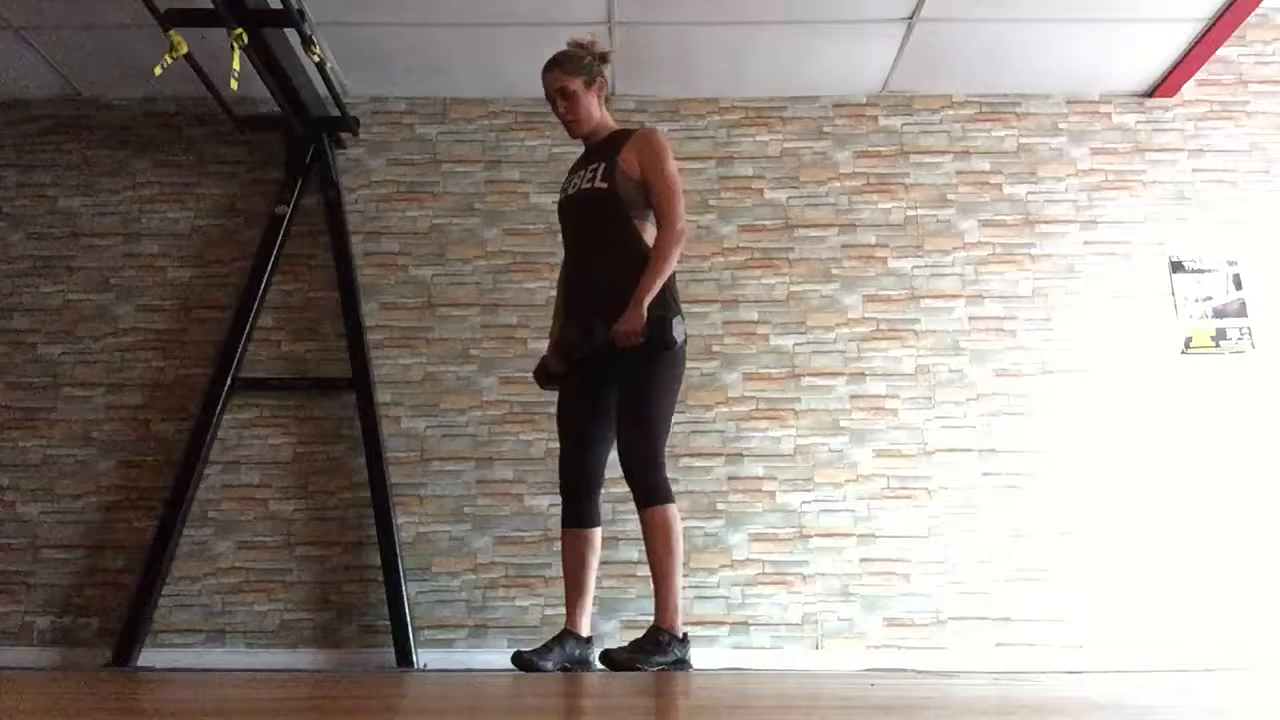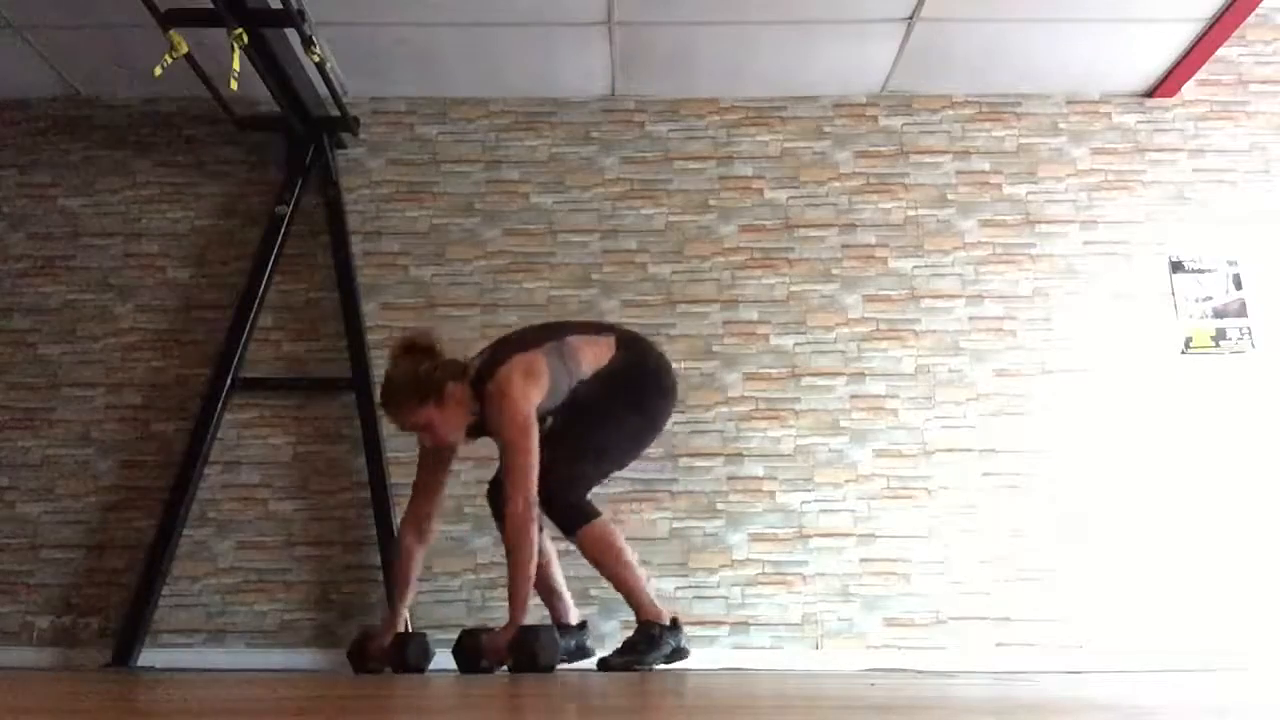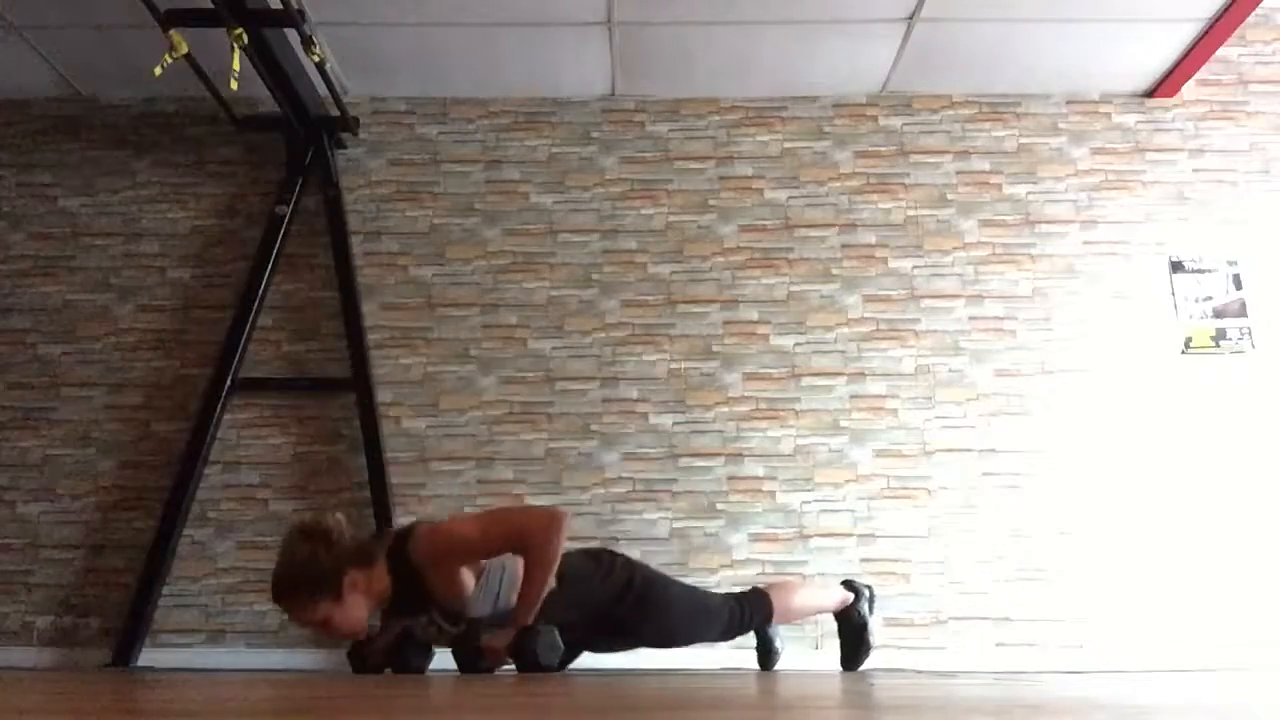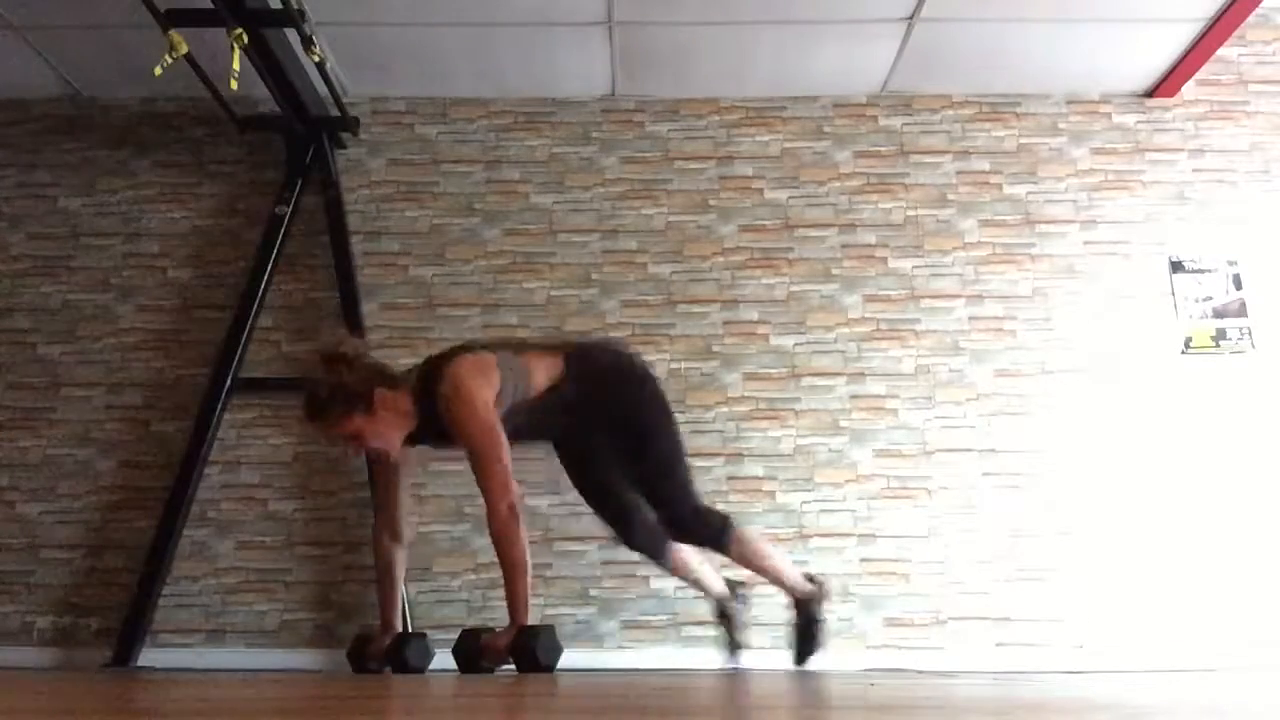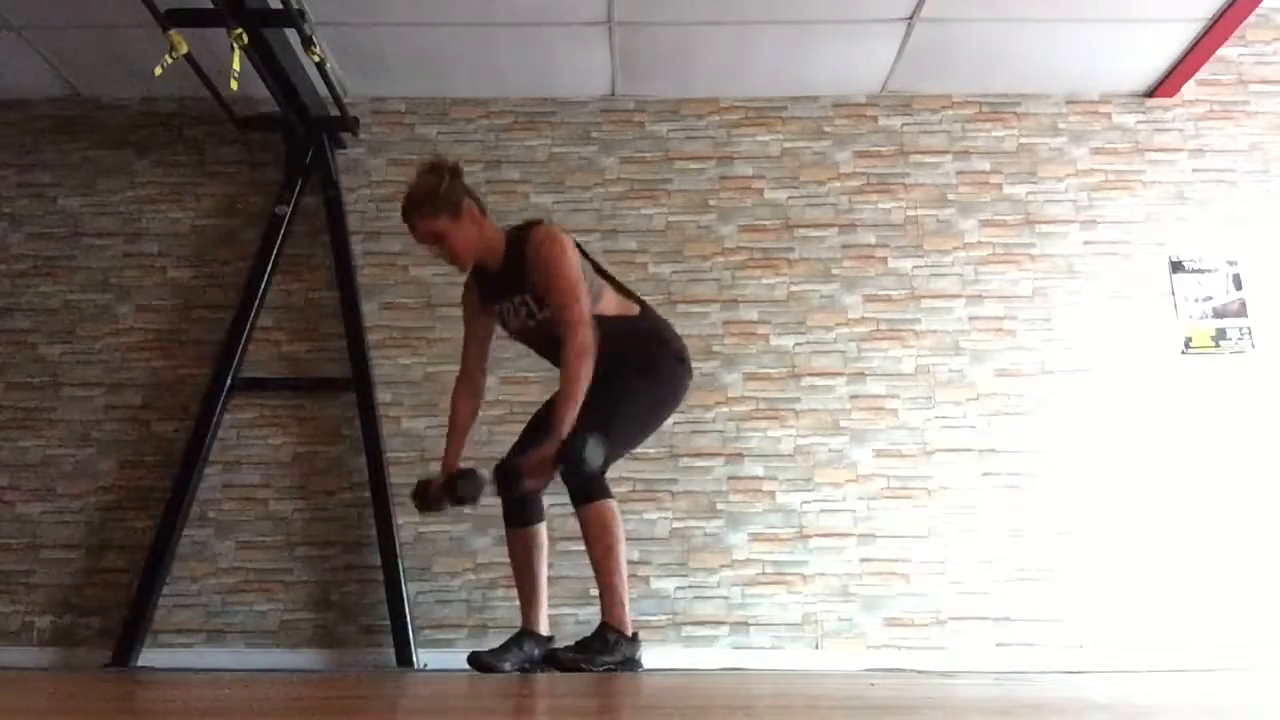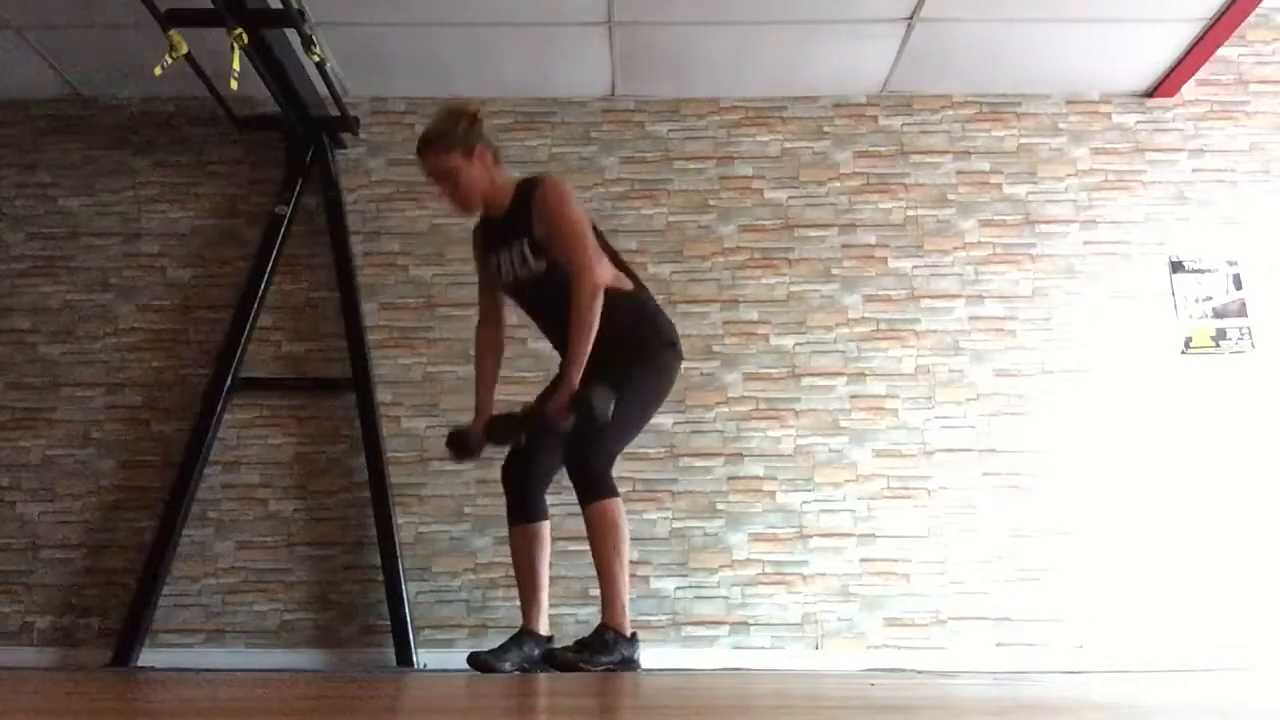
dt=0.7s
person 1, frame 1
left shoulder: (642, 144)
right shoulder: (577, 169)
left elbow: (674, 229)
left wrist: (640, 306)
right wrist: (558, 335)
left hip: (644, 328)
right hip: (592, 335)
left knee: (642, 465)
right knee: (577, 476)
left ankle: (671, 634)
right ankle: (577, 636)
person 1, frame 2
left shoulder: (505, 389)
right shoulder: (439, 416)
left elbow: (519, 510)
right elbow: (417, 525)
left wrist: (513, 627)
right wrist: (393, 623)
left hip: (641, 379)
right hip: (585, 392)
left knee: (557, 495)
right knee: (503, 498)
left ankle: (660, 626)
right ankle: (572, 629)
person 1, frame 3
left shoulder: (432, 549)
right shoulder: (377, 567)
left elbow: (551, 524)
left wrist: (514, 629)
left hip: (604, 596)
right hip: (569, 614)
left knee: (728, 616)
left ankle: (851, 599)
right ankle: (798, 611)
person 1, frame 4
left shoulder: (459, 386)
right shoulder: (389, 424)
left elbow: (504, 508)
right elbow: (389, 533)
left wrist: (519, 624)
right wrist: (390, 628)
left hip: (617, 391)
right hip: (578, 409)
left knee: (684, 516)
right knee: (630, 526)
left ankle: (804, 592)
right ankle: (724, 596)
person 1, frame 5
left shoulder: (544, 246)
right shoulder: (478, 288)
left elbow: (581, 345)
right elbow: (470, 379)
left wrist: (555, 442)
right wrist: (449, 467)
left hip: (652, 361)
right hip: (597, 375)
left knee: (577, 461)
right knee: (514, 477)
left ankle: (619, 636)
right ankle: (535, 635)
person 1, frame 6
left shoulder: (548, 198)
right shoulder: (485, 238)
left elbow: (589, 287)
right elbow: (489, 327)
left wrist: (572, 384)
right wrist: (482, 411)
left hip: (639, 345)
right hip: (582, 363)
left knee: (586, 457)
right knee: (521, 475)
left ankle: (619, 635)
right ankle: (534, 635)
